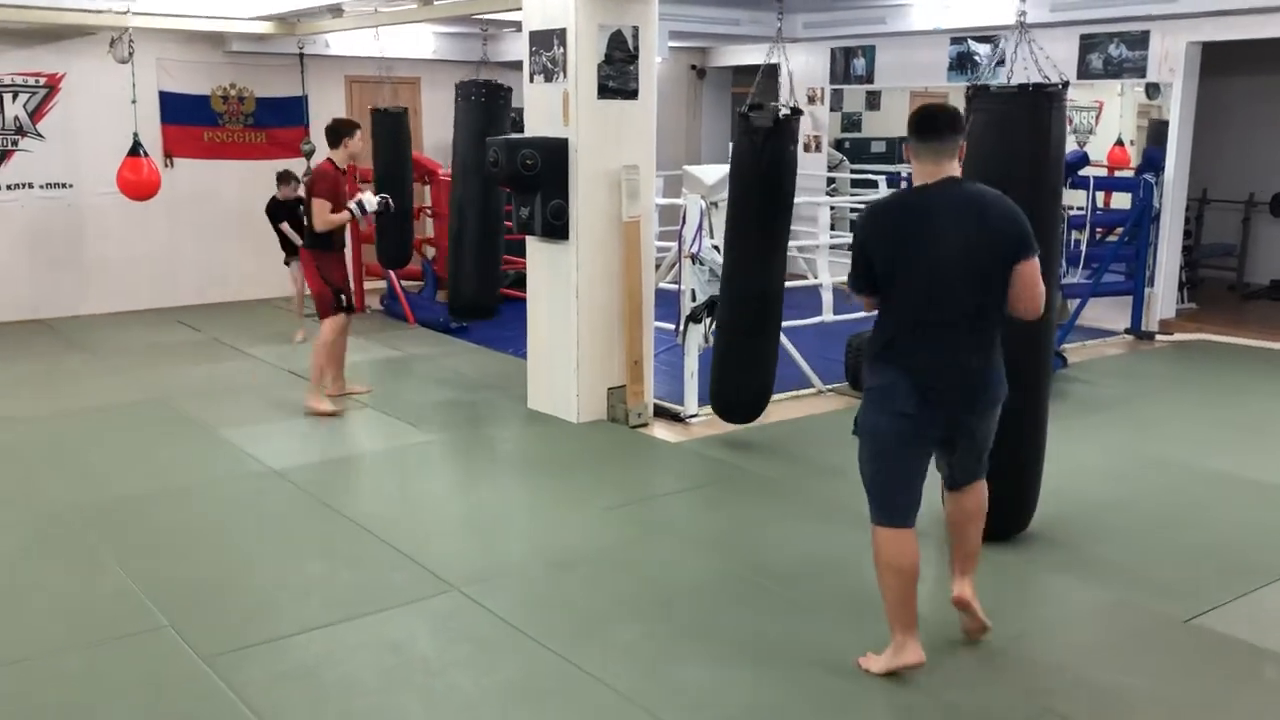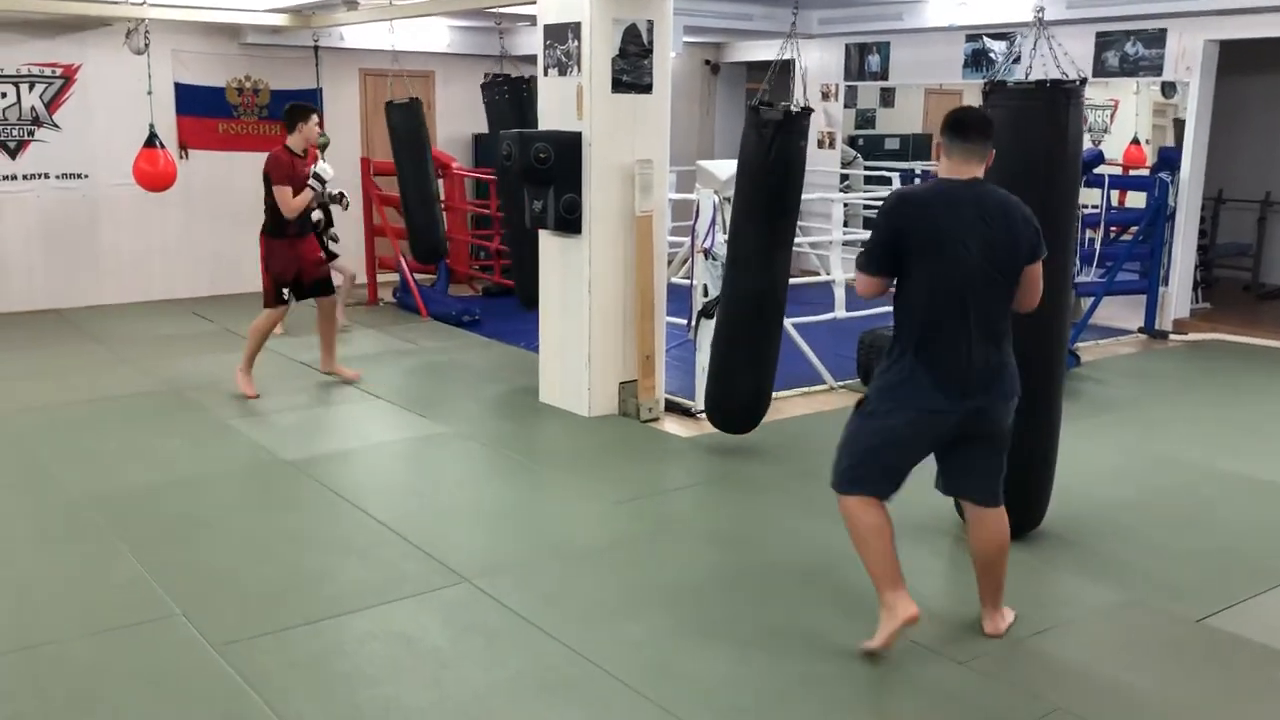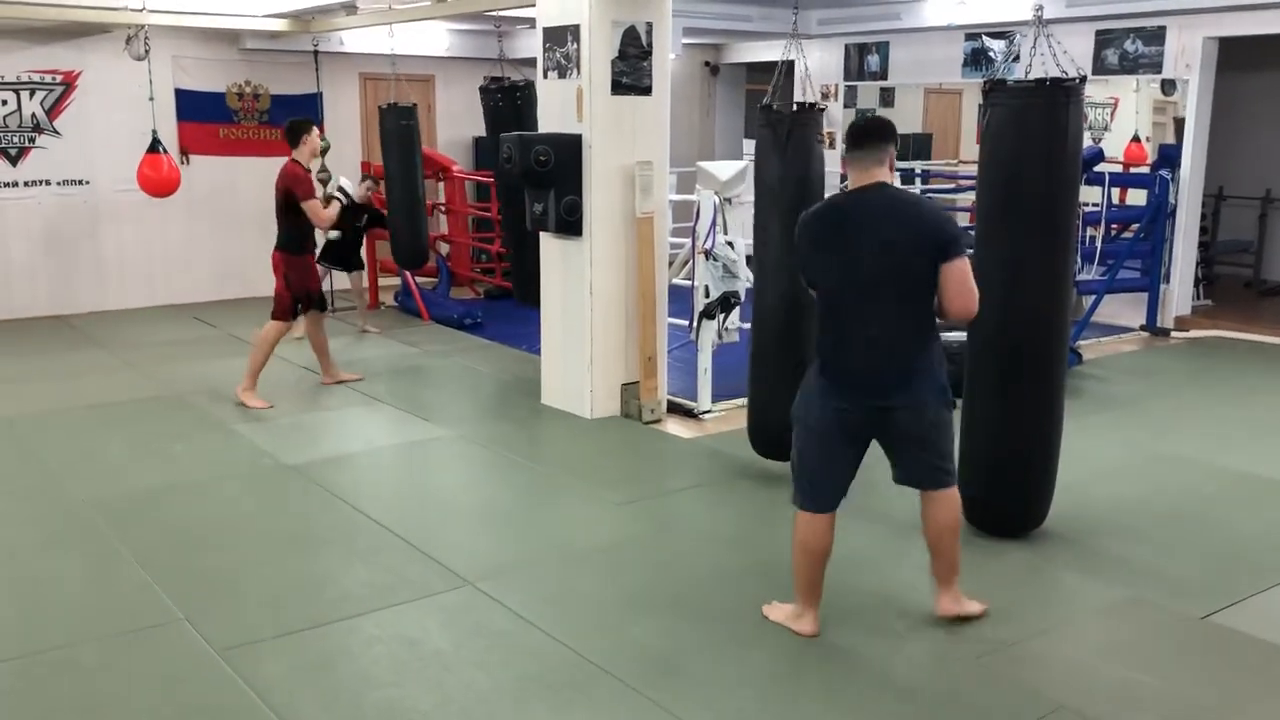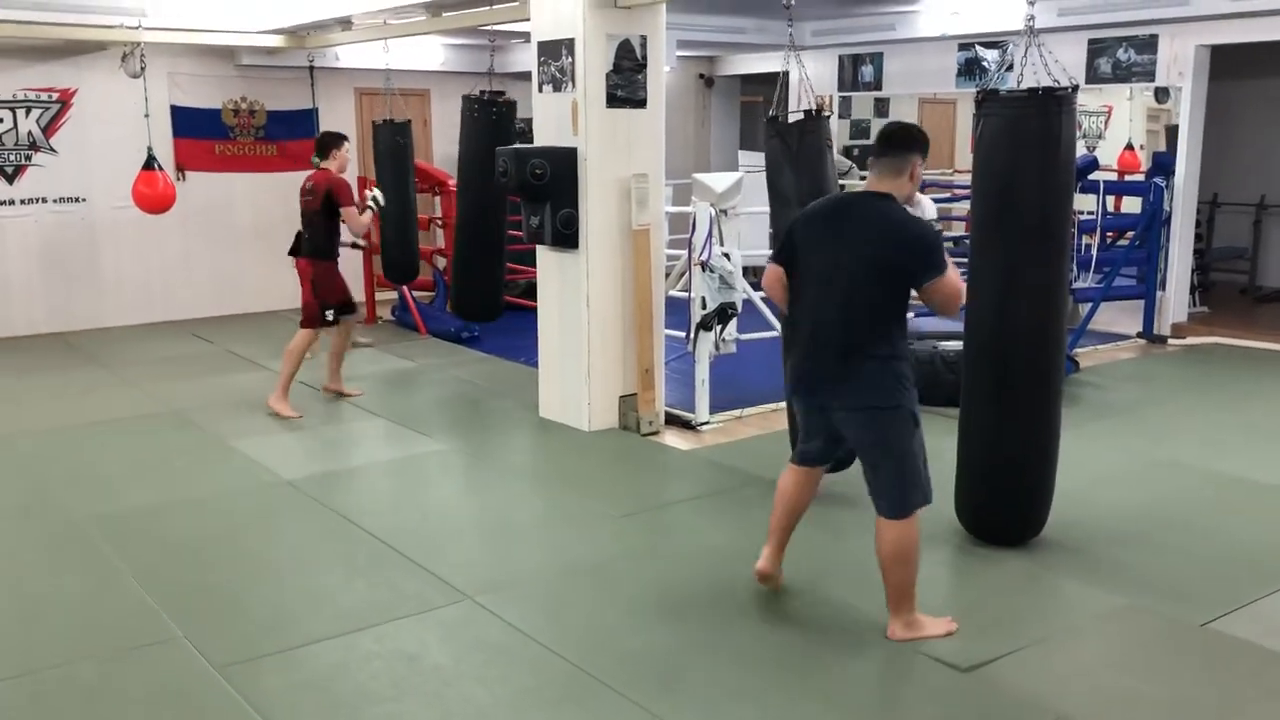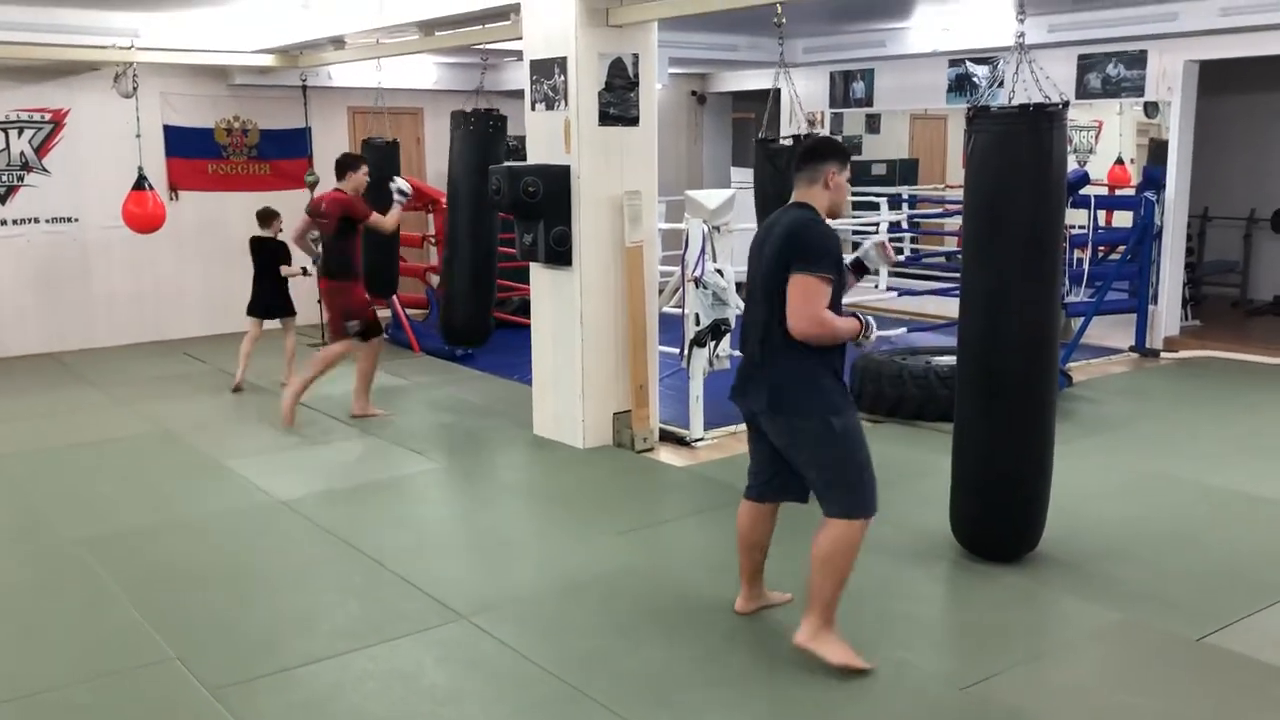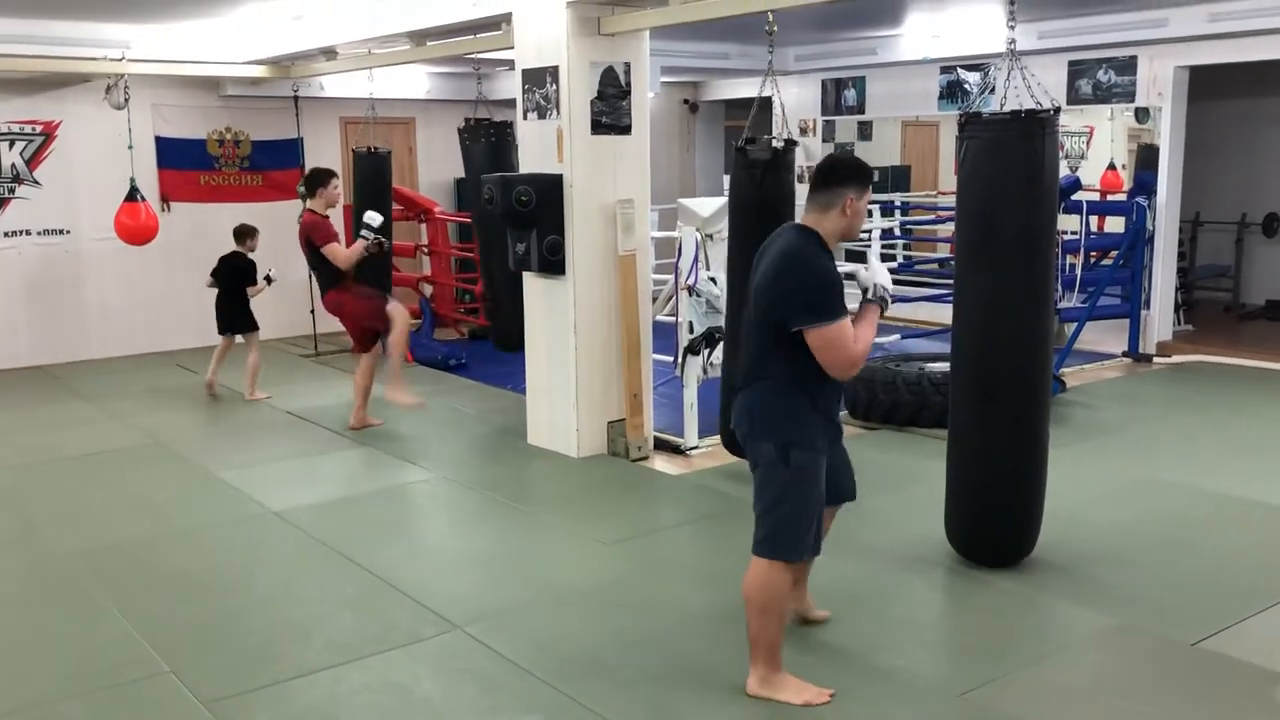
dt=0.5s
person 1, frame 1
left shoulder: (880, 220)
right shoulder: (1002, 213)
left elbow: (866, 296)
right elbow: (1029, 306)
left hip: (900, 389)
right hip: (977, 385)
left knee: (893, 513)
right knee: (966, 479)
left ankle: (904, 643)
right ankle: (965, 582)
person 1, frame 2
left shoulder: (906, 206)
right shoulder: (1018, 215)
left elbow: (867, 286)
right elbow: (1029, 300)
left hip: (918, 383)
right hip: (991, 383)
left knee: (856, 483)
right knee: (984, 497)
left ankle: (894, 601)
right ankle: (994, 611)
person 1, frame 3
left shoulder: (813, 224)
right shoulder: (931, 219)
right elbow: (963, 308)
left hip: (835, 385)
right hip: (915, 382)
left knee: (815, 500)
right knee: (937, 482)
left ankle: (804, 610)
right ankle: (949, 593)
person 1, frame 4
left shoulder: (813, 216)
right shoulder: (913, 234)
left elbow: (774, 285)
right elbow: (950, 304)
left hip: (809, 376)
right hip: (876, 388)
left knee: (808, 458)
right knee: (899, 503)
left ankle: (771, 553)
right ankle: (903, 619)
person 1, frame 5
left shoulder: (774, 227)
right shoulder: (816, 235)
right elbow: (807, 322)
left wrist: (858, 265)
right wrist: (859, 327)
left hip: (760, 386)
right hip: (806, 393)
left knee: (763, 490)
right knee: (852, 506)
left ankle: (751, 591)
right ankle: (819, 628)
person 1, frame 6
left shoulder: (788, 241)
right shoulder: (811, 268)
right elbow: (846, 362)
right wrist: (875, 301)
left hip: (792, 409)
right hip: (785, 421)
left knee: (828, 494)
right knee: (778, 545)
left ankle: (795, 598)
right ankle: (765, 673)
person 2, frame 1
left shoulder: (339, 172)
right shoulder: (324, 174)
right elbow: (320, 222)
left wrist: (371, 205)
right wrist: (356, 208)
left hip: (333, 253)
right hip: (319, 255)
left knee: (342, 319)
right knee: (335, 318)
left ankle: (336, 383)
right ankle: (315, 393)
person 2, frame 2
left shoulder: (309, 156)
right shoulder: (277, 159)
right elbow: (289, 210)
left wrist: (326, 194)
right wrist: (316, 184)
left hip: (305, 239)
right hip: (278, 243)
left knee: (327, 299)
right knee: (275, 310)
left ankle: (329, 361)
right ankle: (244, 370)
person 2, frame 3
left shoulder: (295, 171)
right shoulder: (297, 175)
right elbow: (322, 221)
left wrist: (330, 200)
right wrist: (341, 197)
left hip: (301, 254)
right hip: (292, 257)
left knee: (315, 313)
right knee: (281, 321)
left ankle: (329, 372)
right ankle: (247, 387)
person 2, frame 4
left shoulder: (309, 183)
right shoulder: (338, 184)
right elbow: (358, 229)
right wrist: (373, 205)
left hip: (311, 258)
right hip: (319, 263)
left knee: (345, 318)
right knee: (311, 328)
left ankle: (334, 380)
right ankle: (279, 395)
person 2, frame 5
left shoulder: (322, 201)
right shoulder: (350, 202)
left elbow: (299, 237)
right elbow: (388, 226)
left wrist: (318, 255)
right wrist: (400, 198)
left hip: (333, 280)
right hip: (342, 283)
left knee: (372, 340)
right knee: (343, 345)
left ankle: (362, 404)
right ankle: (295, 390)
person 2, frame 6
left shoulder: (316, 220)
right shoulder: (315, 223)
right elbow: (344, 262)
left wrist: (366, 246)
right wrist: (366, 236)
left hip: (338, 294)
right hip: (342, 293)
left knee: (369, 351)
right knee: (398, 314)
left ankle: (359, 415)
right ankle: (395, 386)
